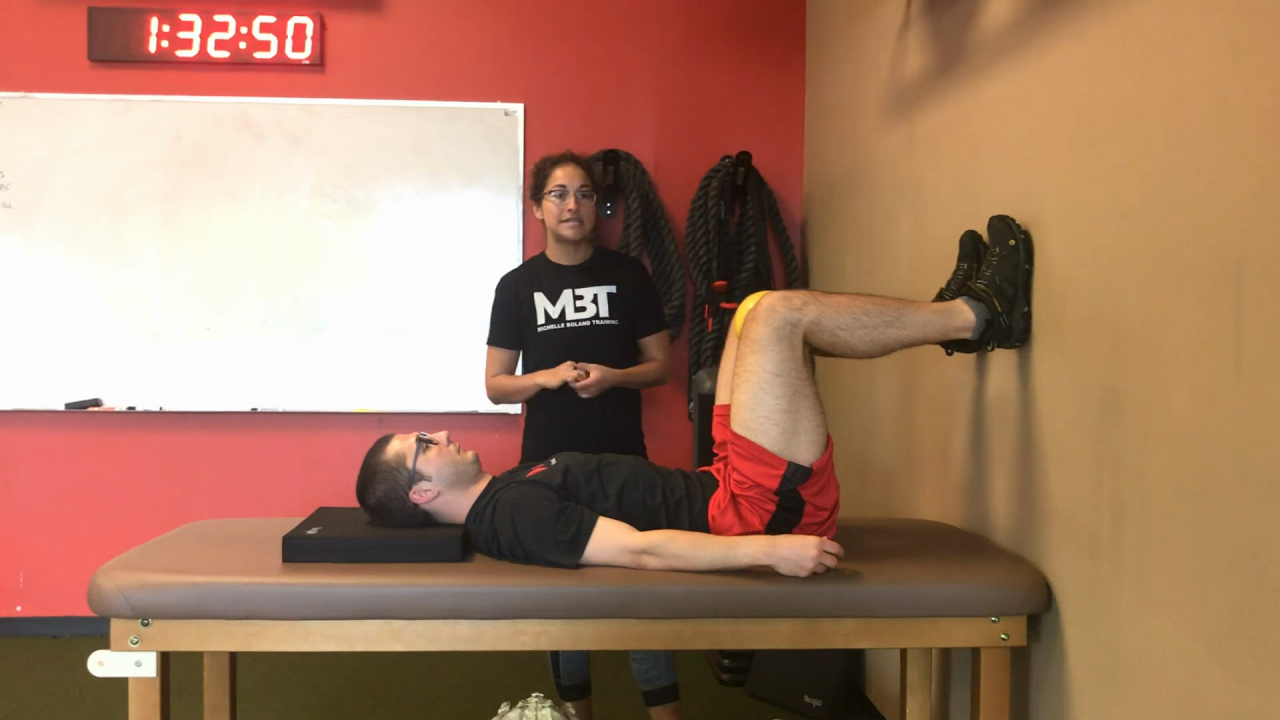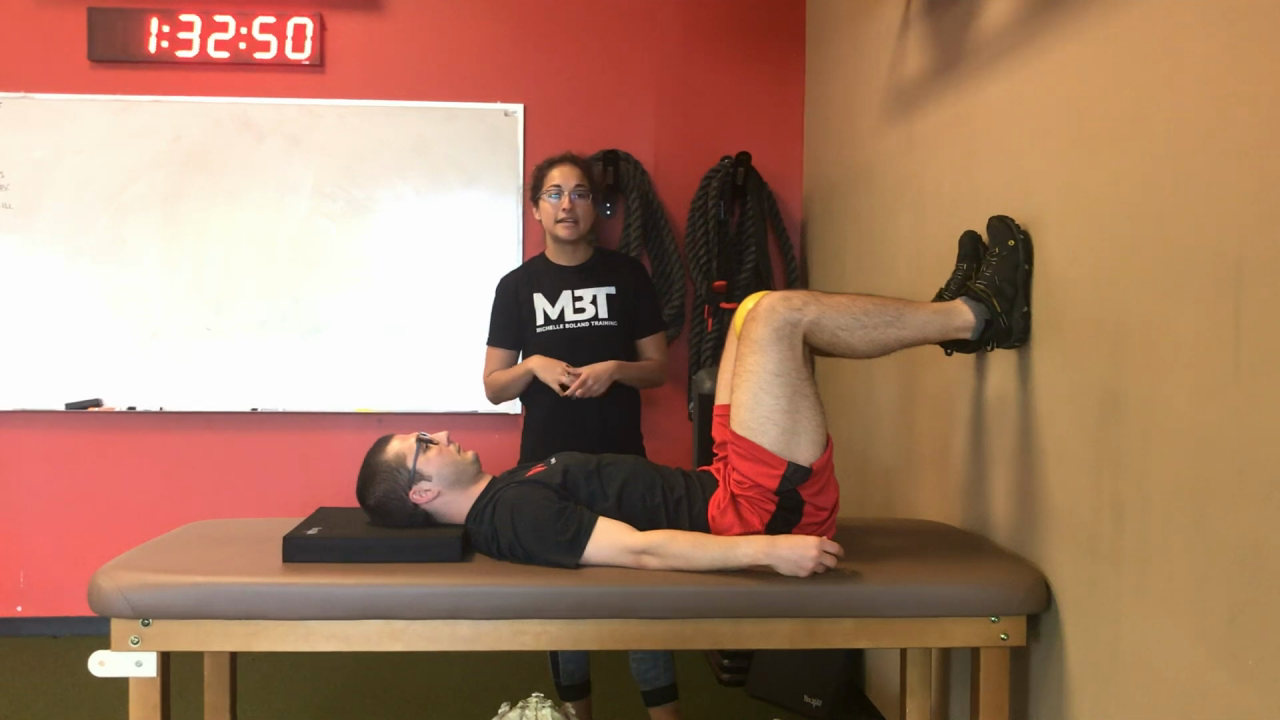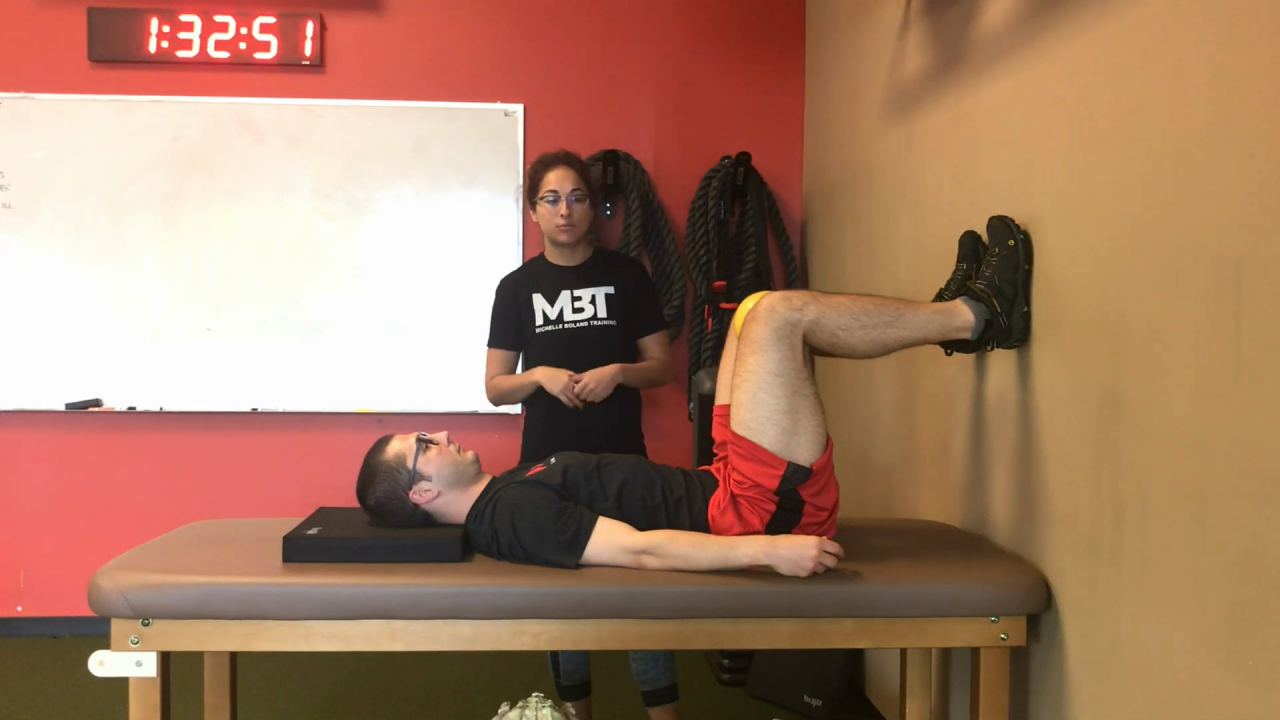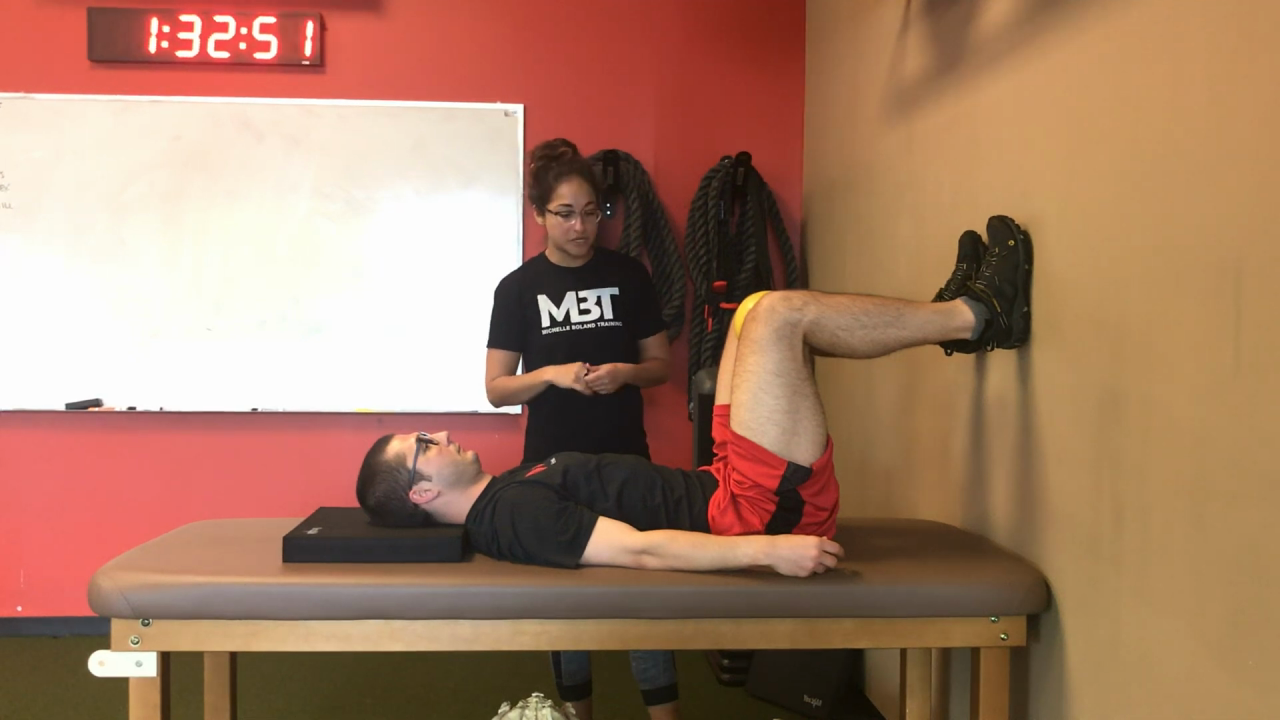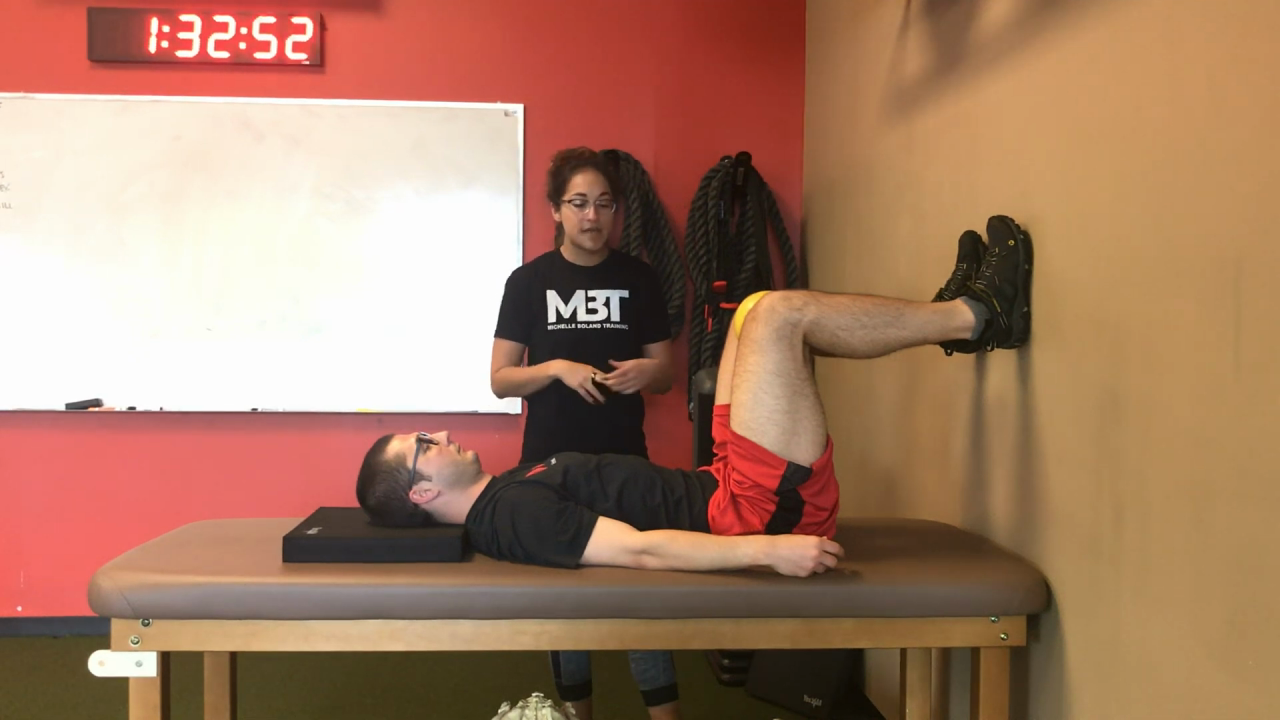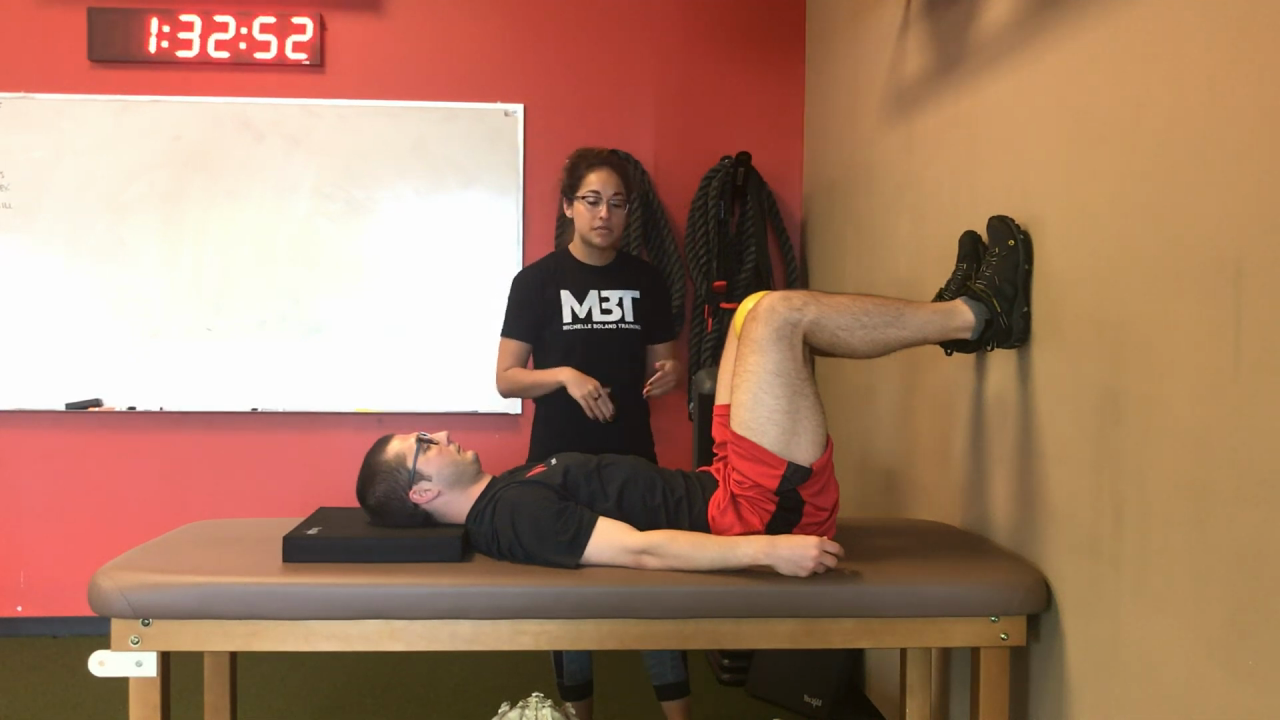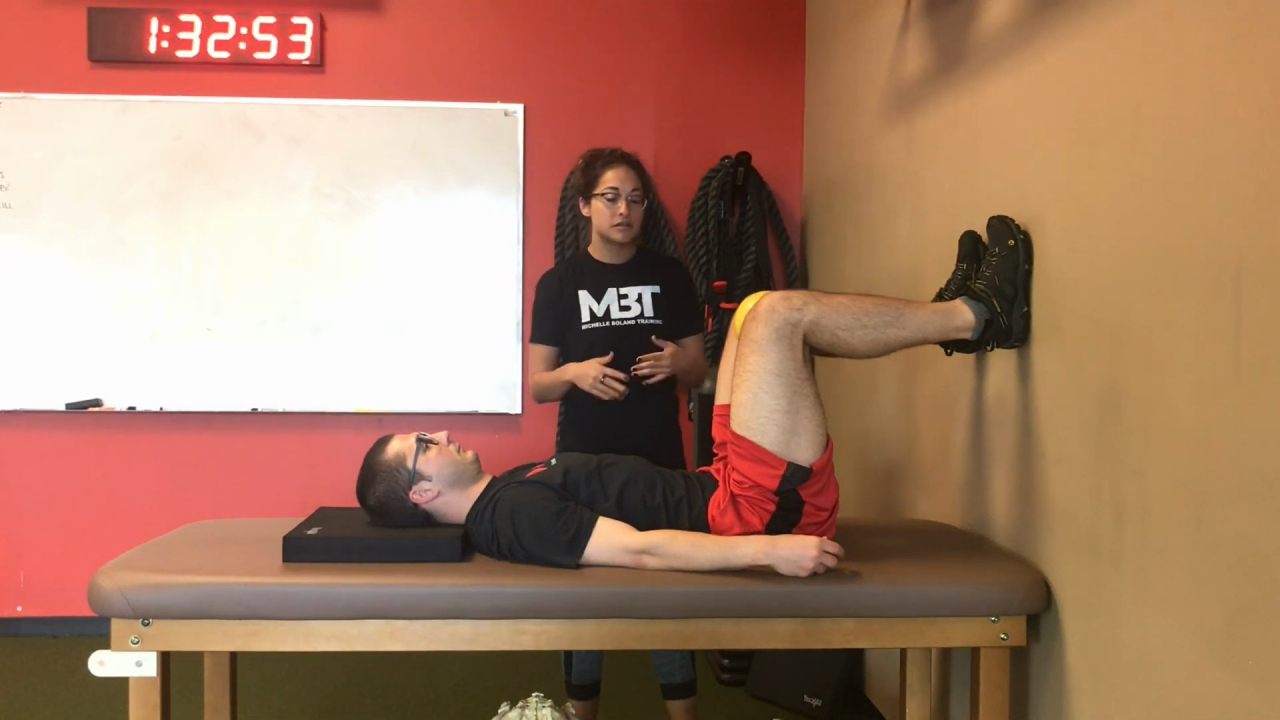
dt=0.5s
person 1, frame 1
left shoulder: (504, 496)
right shoulder: (511, 515)
right elbow: (638, 550)
right wrist: (771, 550)
left hip: (723, 492)
right hip: (751, 512)
left knee: (768, 313)
right knee: (778, 312)
left ankle: (964, 313)
right ankle: (976, 315)
person 1, frame 2
left shoulder: (509, 489)
right shoulder: (511, 516)
right elbow: (639, 548)
right wrist: (768, 548)
left hip: (739, 485)
right hip: (749, 503)
left knee: (769, 310)
right knee: (781, 312)
left ankle: (957, 310)
right ankle: (975, 313)
person 1, frame 3
left shoulder: (507, 494)
right shoulder: (512, 516)
right elbow: (639, 549)
right wrist: (769, 550)
left hip: (720, 487)
right hip: (752, 508)
left knee: (764, 315)
right knee: (777, 315)
left ankle: (958, 313)
right ankle: (974, 315)
person 1, frame 4
left shoulder: (508, 492)
right shoulder: (514, 514)
right elbow: (639, 550)
right wrist: (768, 549)
left hip: (722, 490)
right hip: (755, 510)
left knee: (760, 314)
right knee: (777, 313)
left ankle: (956, 313)
right ankle: (975, 315)
person 1, frame 5
left shoulder: (507, 491)
right shoulder: (513, 513)
right elbow: (640, 549)
right wrist: (768, 548)
left hip: (719, 485)
right hip: (752, 508)
left knee: (761, 311)
right knee: (777, 313)
left ankle: (956, 314)
right ankle: (975, 314)
person 1, frame 6
left shoulder: (503, 493)
right shoulder: (509, 518)
right elbow: (639, 549)
right wrist: (772, 550)
left hip: (717, 492)
right hip: (747, 515)
left knee: (762, 313)
right knee: (778, 312)
left ankle: (955, 313)
right ankle: (974, 315)
person 1, frame 7
left shoulder: (509, 494)
right shoulder: (511, 514)
right elbow: (640, 550)
right wrist: (769, 549)
left hip: (718, 487)
right hip: (753, 509)
left knee: (760, 312)
right knee: (778, 314)
left ankle: (957, 315)
right ankle: (974, 314)
person 2, frame 1
left shoulder: (628, 273)
right shoulder: (517, 285)
left elbow: (661, 365)
right elbow: (495, 384)
left wrist: (612, 376)
right wrist: (547, 377)
left hip: (621, 458)
right hip: (549, 462)
person 2, frame 2
left shoulder: (627, 274)
right shoulder: (517, 285)
left elbow: (658, 367)
right elbow: (493, 385)
left wrist: (613, 368)
right wrist: (534, 364)
left hip: (620, 458)
right hip: (547, 463)
person 2, frame 3
left shoulder: (626, 274)
right shoulder: (516, 287)
left elbow: (661, 365)
right elbow: (495, 386)
left wrist: (617, 372)
right wrist: (540, 376)
left hip: (621, 458)
right hip: (549, 463)
person 2, frame 4
left shoulder: (628, 275)
right shoulder: (517, 289)
left elbow: (660, 365)
right elbow: (497, 390)
left wrist: (623, 372)
right wrist: (549, 373)
left hip: (625, 460)
right hip: (552, 465)
person 2, frame 5
left shoulder: (640, 278)
right shoulder: (529, 281)
left elbow: (667, 374)
right elbow: (500, 379)
left wrist: (645, 372)
right wrist: (556, 367)
left hip: (623, 460)
right hip: (551, 463)
person 2, frame 6
left shoulder: (647, 279)
right shoulder: (538, 281)
left elbow: (666, 366)
right elbow: (506, 379)
left wrist: (666, 377)
right wrist: (562, 377)
left hip: (632, 459)
right hip: (560, 463)
person 2, frame 7
left shoulder: (670, 274)
right shoulder: (558, 282)
left elbow: (699, 369)
right elbow: (537, 384)
left wrist: (676, 363)
right wrist: (575, 373)
left hip: (659, 459)
right hip: (585, 462)
